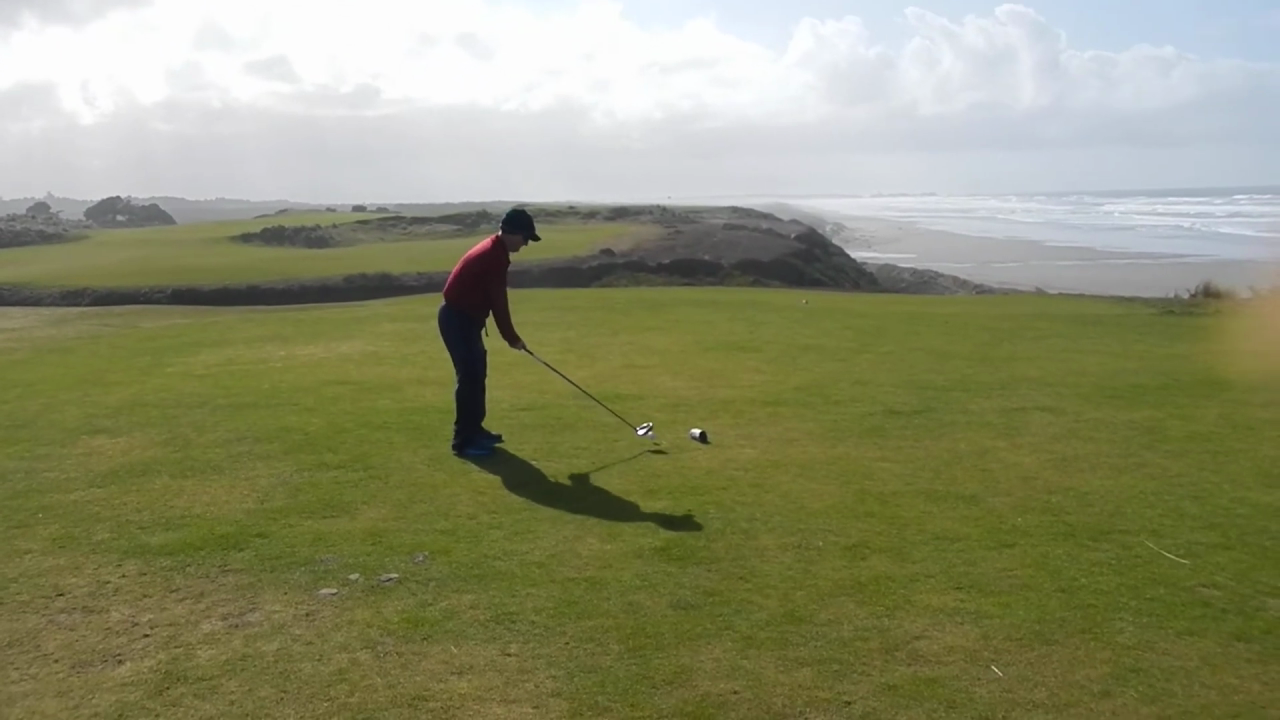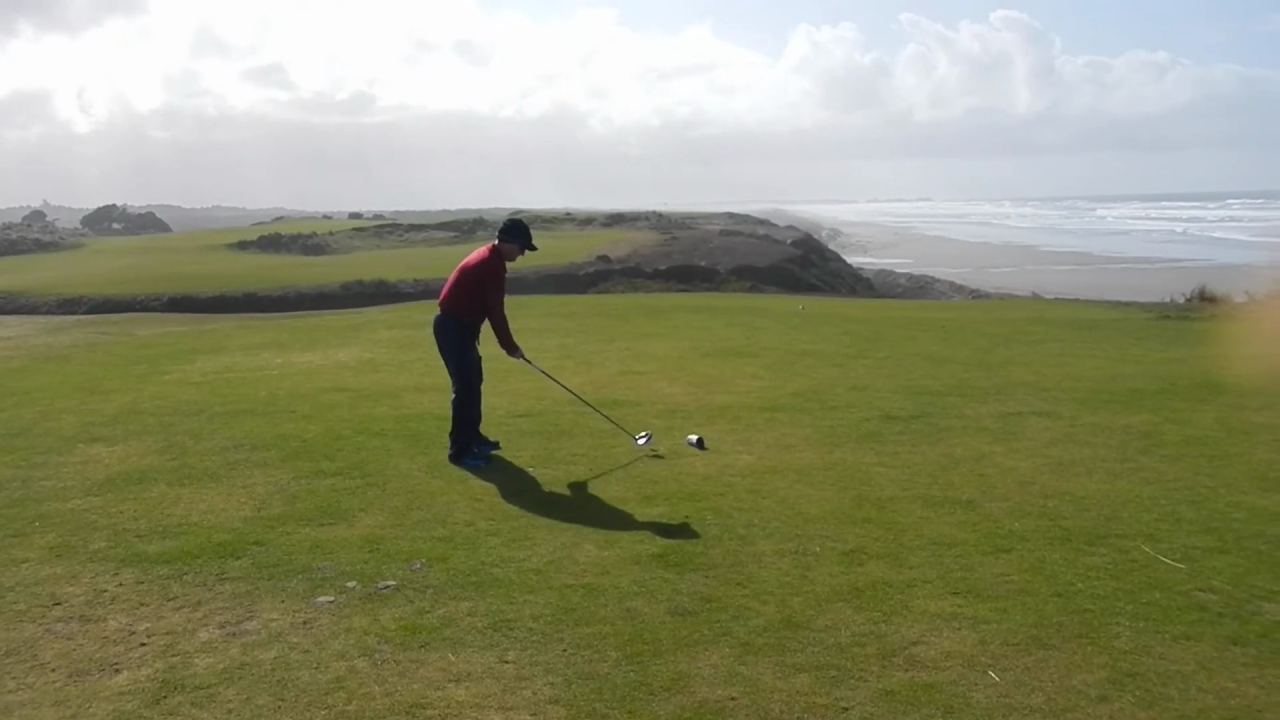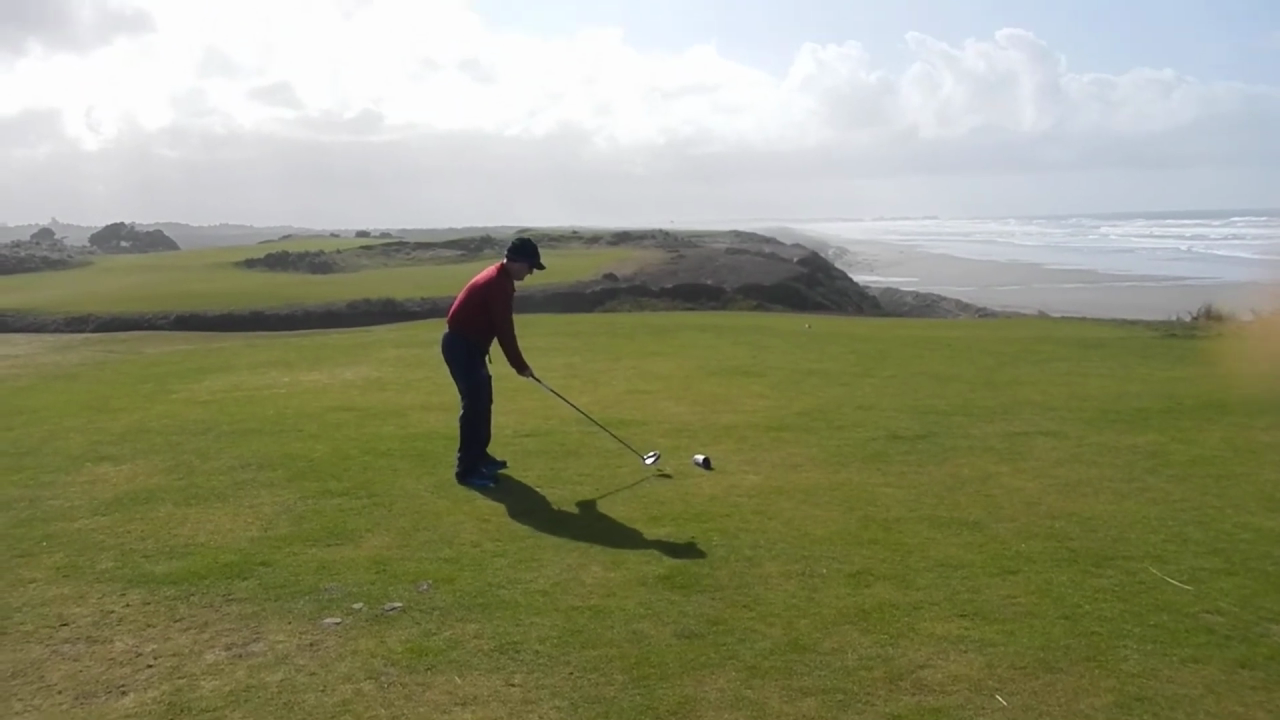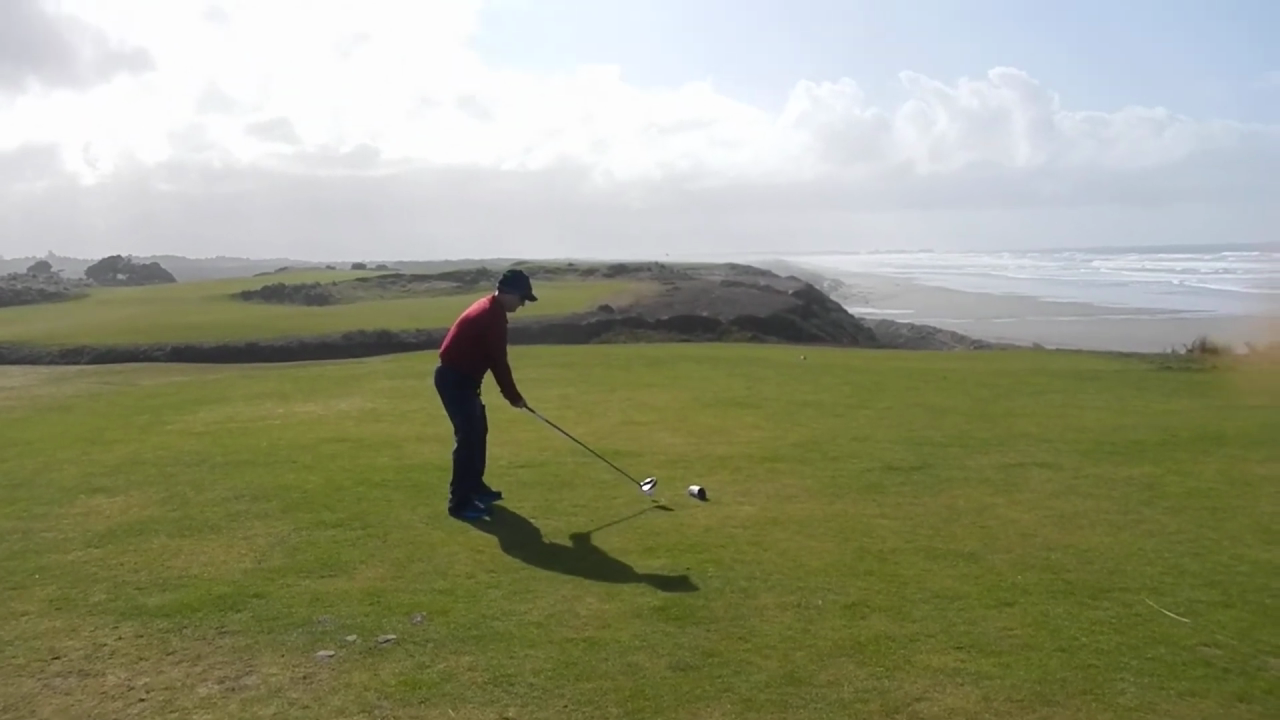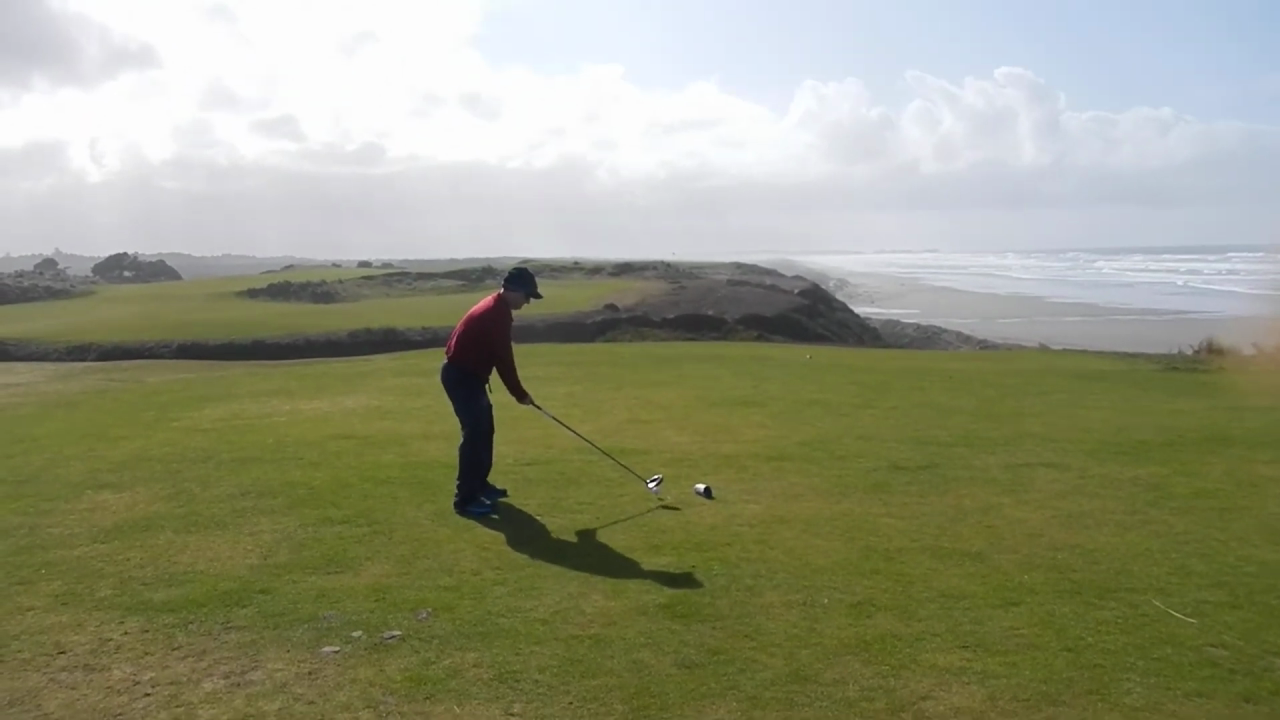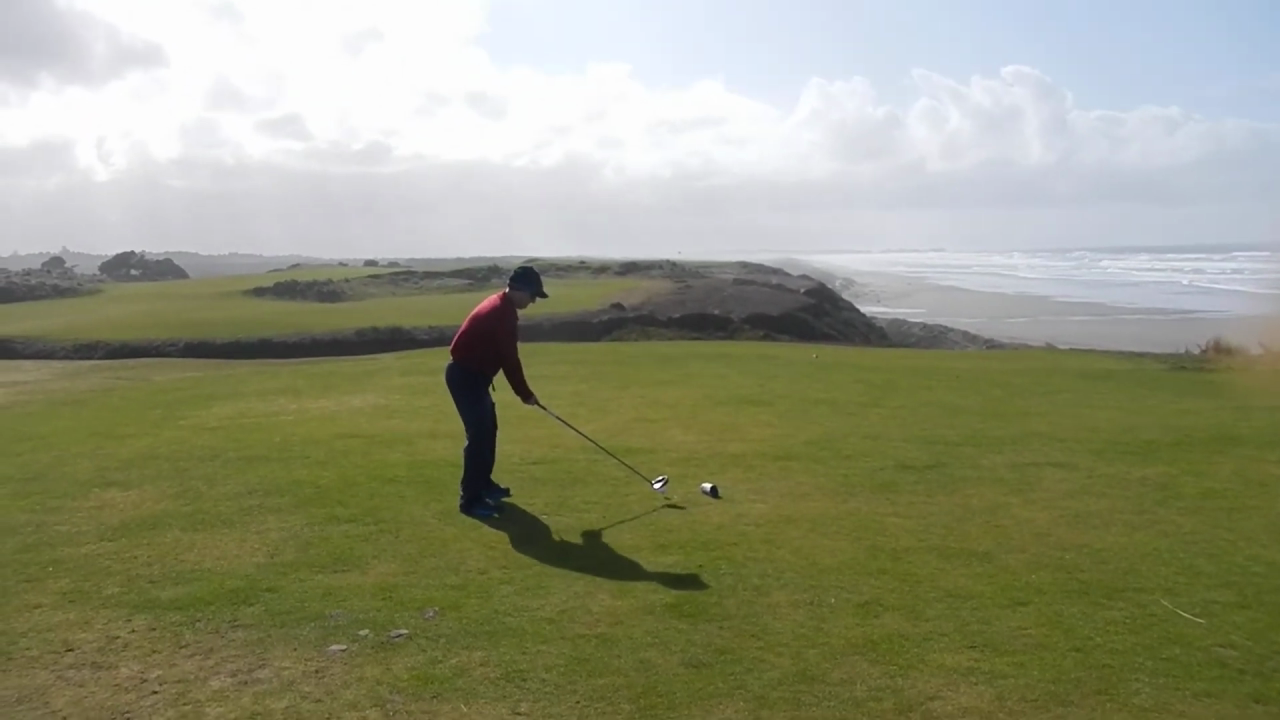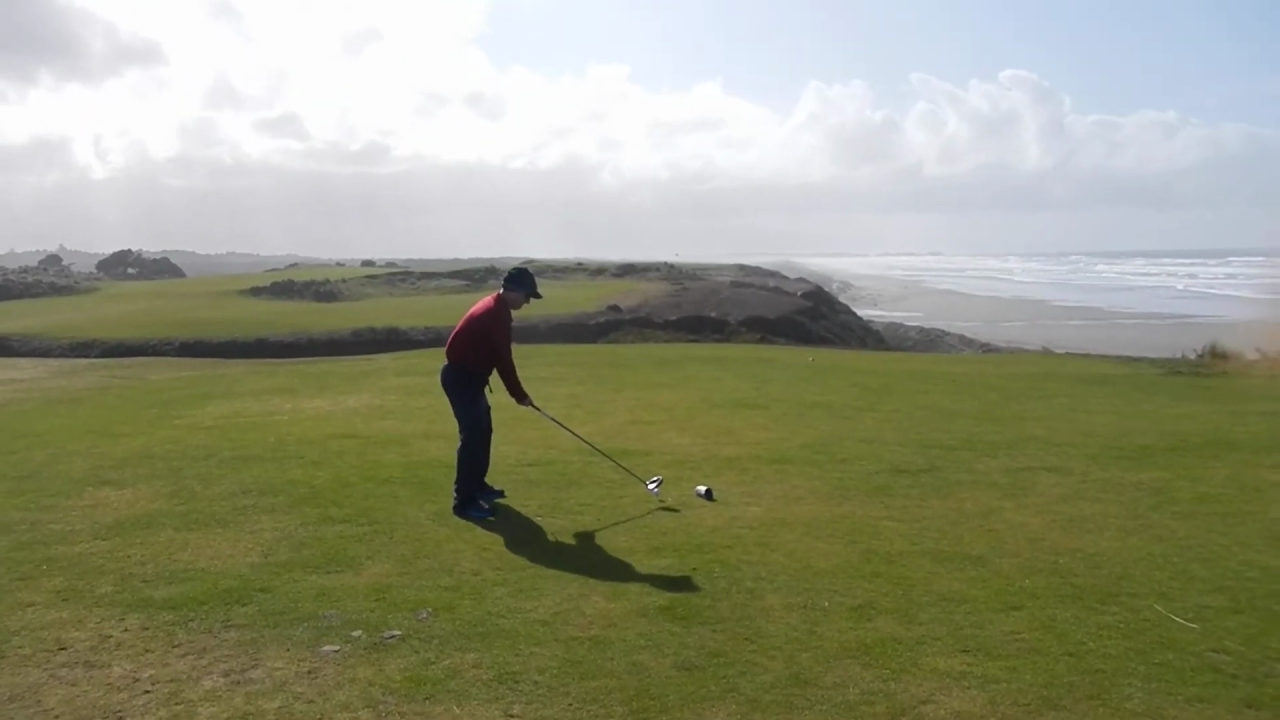
dt=0.4s
person 1, frame 1
left shoulder: (492, 250)
right shoulder: (494, 257)
left elbow: (493, 300)
right elbow: (498, 302)
left wrist: (509, 335)
right wrist: (511, 337)
left hip: (463, 315)
right hip: (458, 318)
left knee: (476, 374)
right knee: (469, 376)
left ankle: (474, 429)
right ankle: (463, 439)
person 1, frame 2
left shoulder: (487, 257)
right shoulder: (491, 266)
left elbow: (489, 309)
right elbow: (496, 312)
left wrist: (507, 344)
right wrist: (510, 346)
left hip: (457, 323)
right hip: (453, 326)
left knee: (472, 381)
right knee: (465, 385)
left ankle: (472, 436)
right ankle: (459, 448)
person 1, frame 3
left shoulder: (497, 277)
right shoulder: (499, 283)
left elbow: (499, 327)
right elbow: (505, 330)
left wrist: (517, 363)
right wrist: (520, 365)
left hip: (466, 342)
right hip: (461, 344)
left knee: (482, 400)
right knee: (474, 403)
left ankle: (478, 455)
right ankle: (466, 468)
person 1, frame 4
left shoulder: (488, 308)
right shoulder: (492, 316)
left elbow: (492, 359)
right elbow: (499, 362)
left wrist: (510, 394)
right wrist: (513, 396)
left hip: (458, 375)
right hip: (455, 378)
left knee: (477, 430)
right knee: (468, 436)
left ankle: (474, 485)
right ankle: (459, 501)
person 1, frame 5
left shoulder: (494, 307)
right shoulder: (497, 314)
left elbow: (498, 356)
right elbow: (504, 359)
left wrist: (516, 391)
right wrist: (520, 393)
left hip: (466, 373)
right hip: (461, 375)
left knee: (484, 429)
right knee: (475, 432)
left ankle: (479, 484)
right ankle: (465, 497)
person 1, frame 6
left shoulder: (499, 305)
right shoulder: (503, 313)
left elbow: (504, 356)
right elbow: (510, 359)
left wrist: (521, 392)
right wrist: (525, 393)
left hip: (470, 372)
right hip: (466, 375)
left knee: (487, 429)
right knee: (479, 434)
left ankle: (483, 483)
right ankle: (470, 498)
person 1, frame 7
left shoulder: (494, 307)
right shoulder: (496, 314)
left elbow: (497, 357)
right elbow: (504, 360)
left wrist: (516, 393)
right wrist: (520, 394)
left hip: (465, 373)
right hip: (461, 377)
left knee: (482, 431)
right knee: (473, 435)
left ankle: (477, 485)
right ankle: (464, 500)
